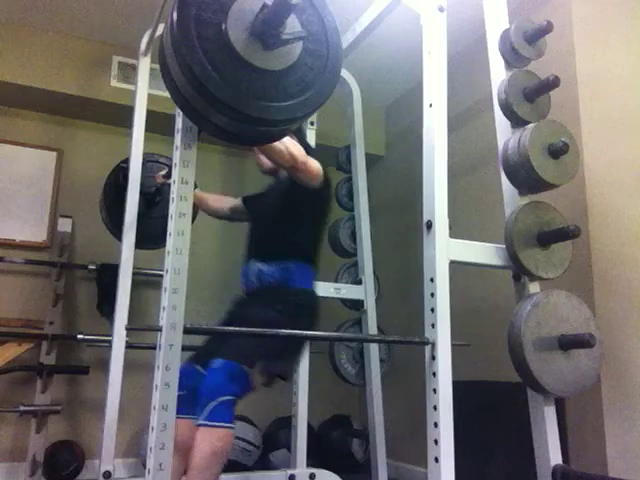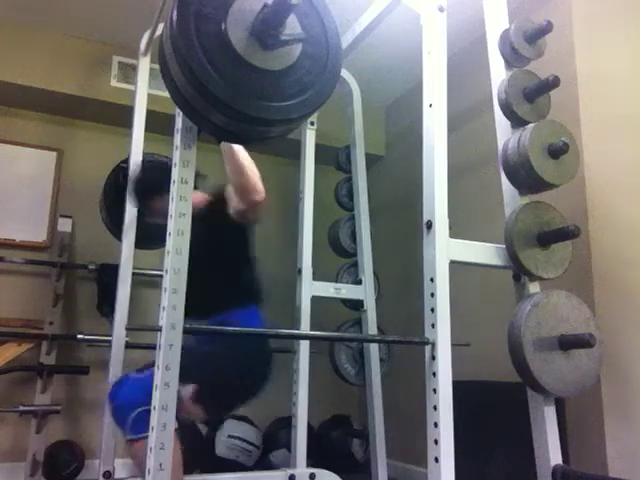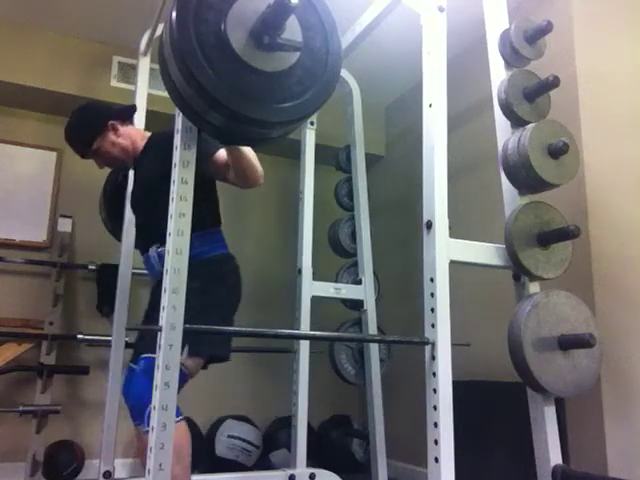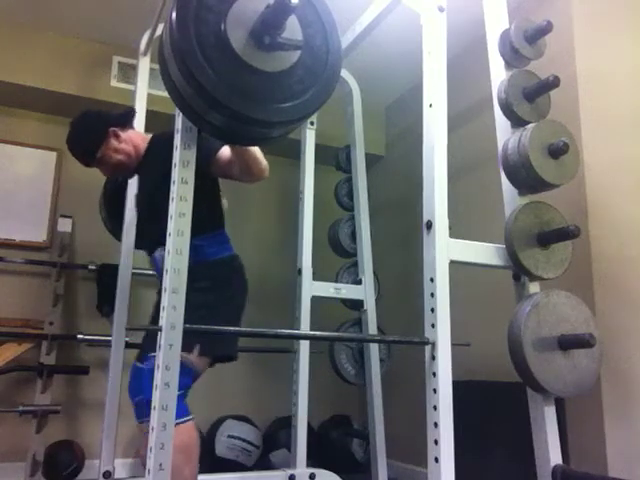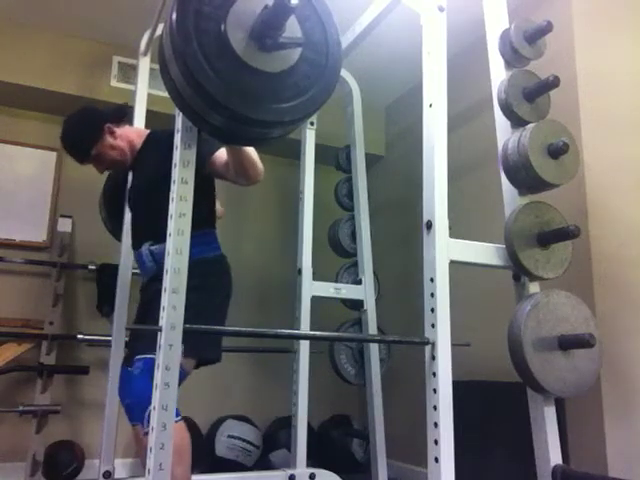
dt=0.7s
person 1, frame 1
left shoulder: (308, 182)
right shoulder: (268, 197)
left elbow: (294, 157)
right elbow: (224, 207)
left hip: (287, 303)
right hip: (254, 302)
left knee: (219, 388)
right knee: (189, 385)
person 1, frame 2
left shoulder: (222, 214)
right shoulder: (194, 222)
left elbow: (253, 196)
left wrist: (228, 138)
left hip: (240, 346)
right hip: (209, 344)
left knee: (137, 397)
right knee: (127, 393)
person 1, frame 3
left shoulder: (177, 144)
right shoulder: (142, 168)
left elbow: (250, 176)
left hip: (205, 280)
left knee: (152, 391)
right knee: (140, 389)
person 1, frame 4
left shoulder: (178, 145)
right shoulder: (146, 171)
left elbow: (255, 170)
left hip: (211, 281)
right hip: (182, 284)
right knee: (145, 389)
person 1, frame 5
left shoulder: (175, 143)
right shoulder: (138, 169)
left elbow: (249, 174)
right elbow: (212, 208)
left hip: (196, 279)
right hip: (163, 283)
left knee: (148, 391)
right knee: (136, 389)
